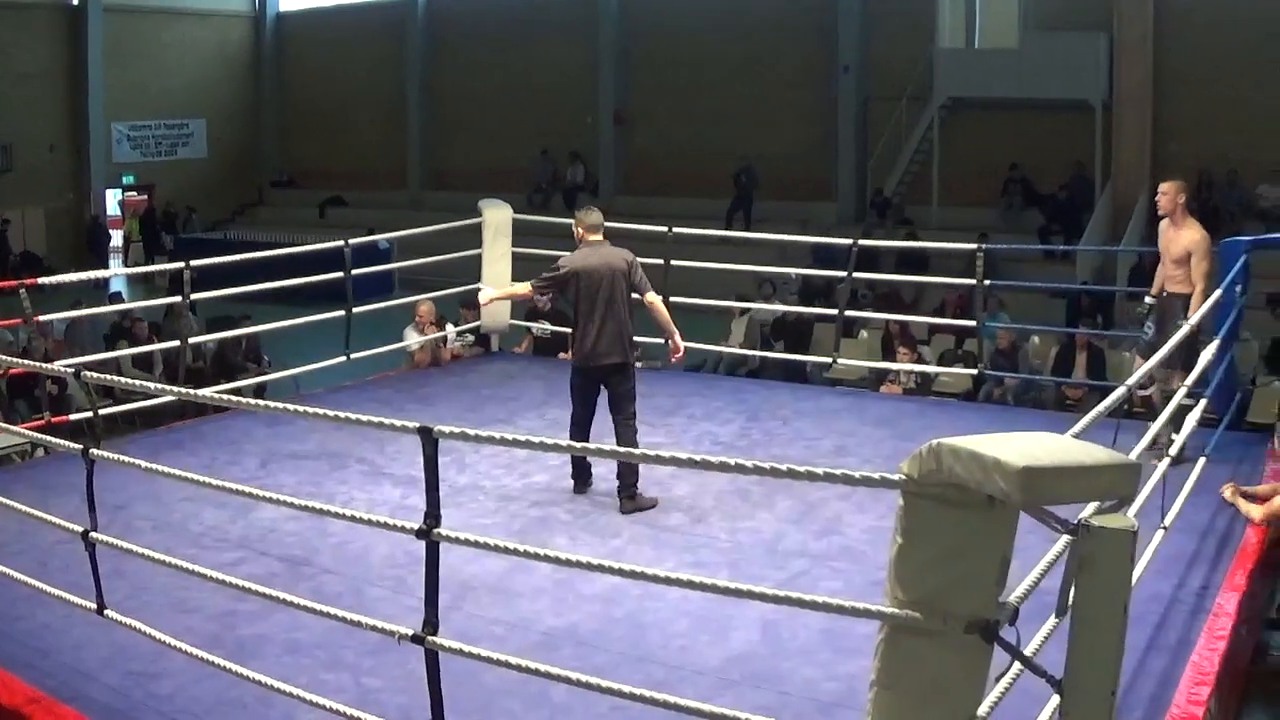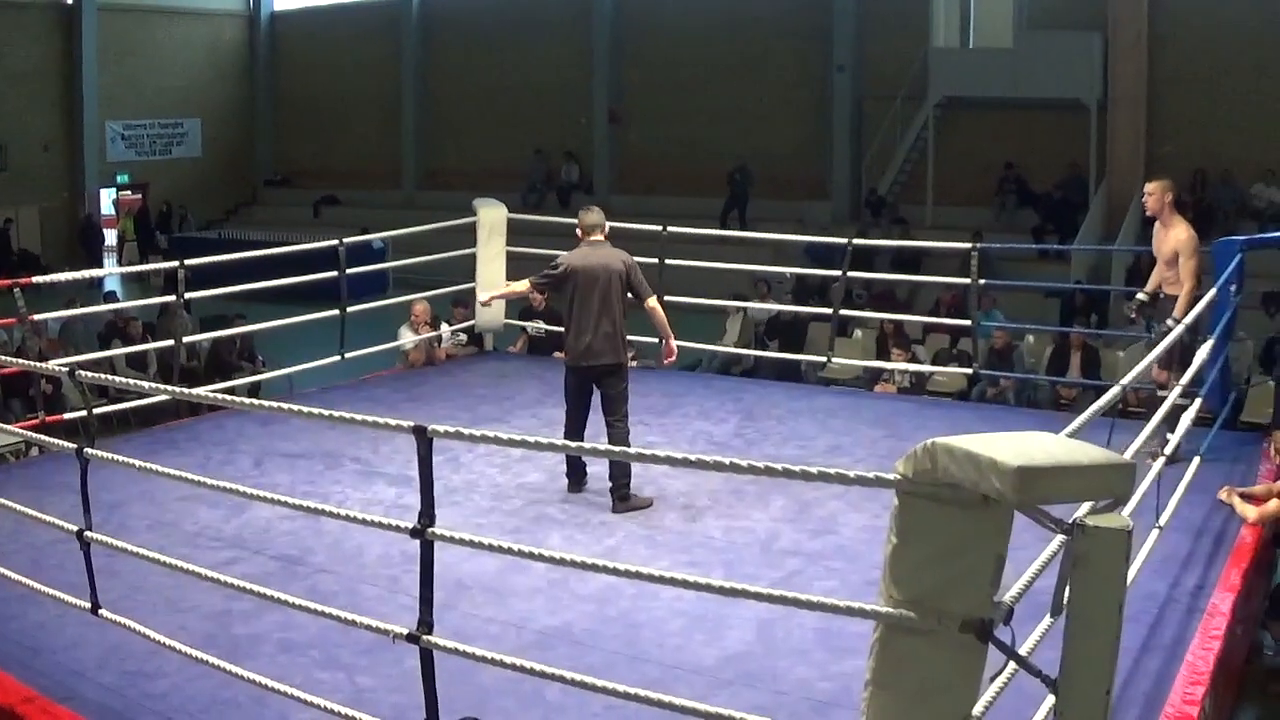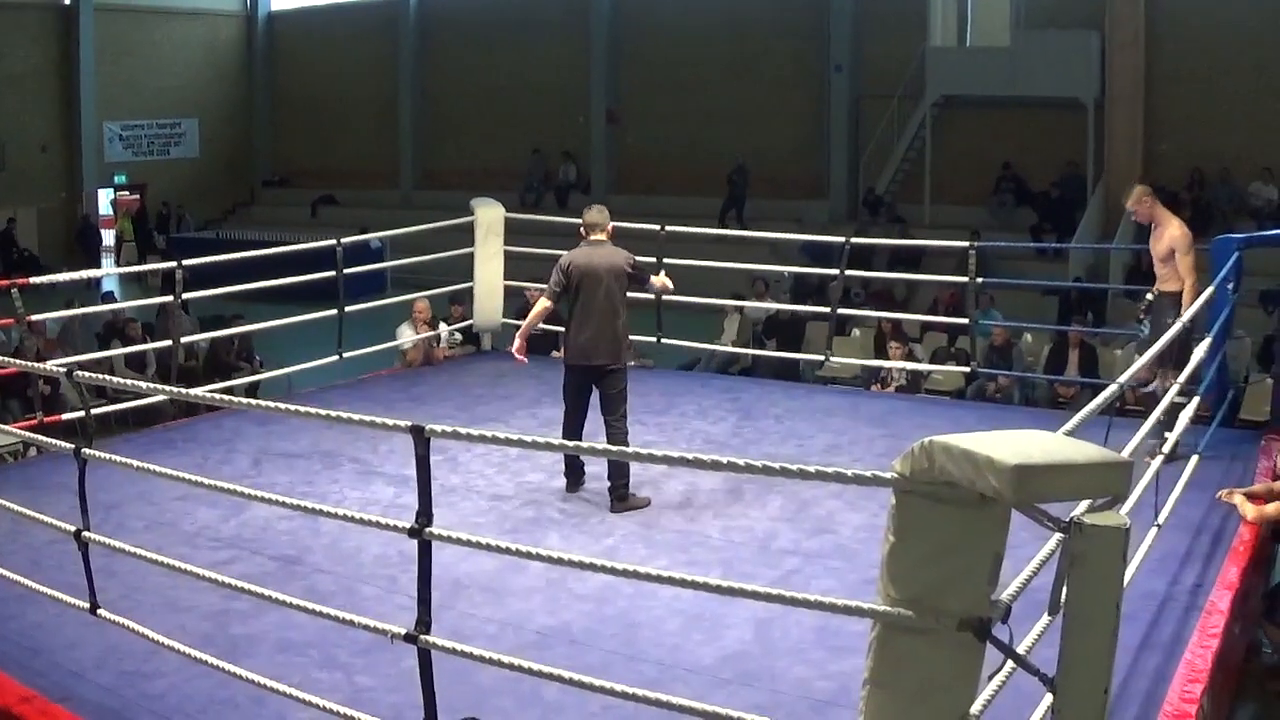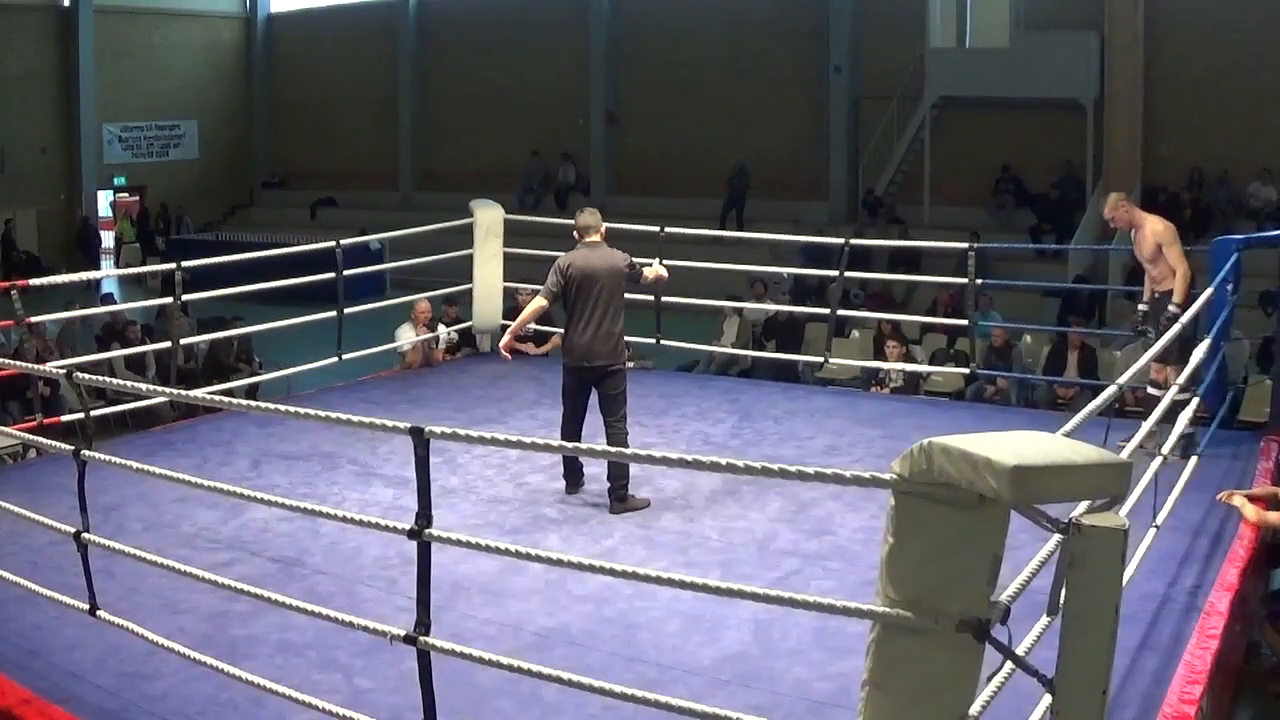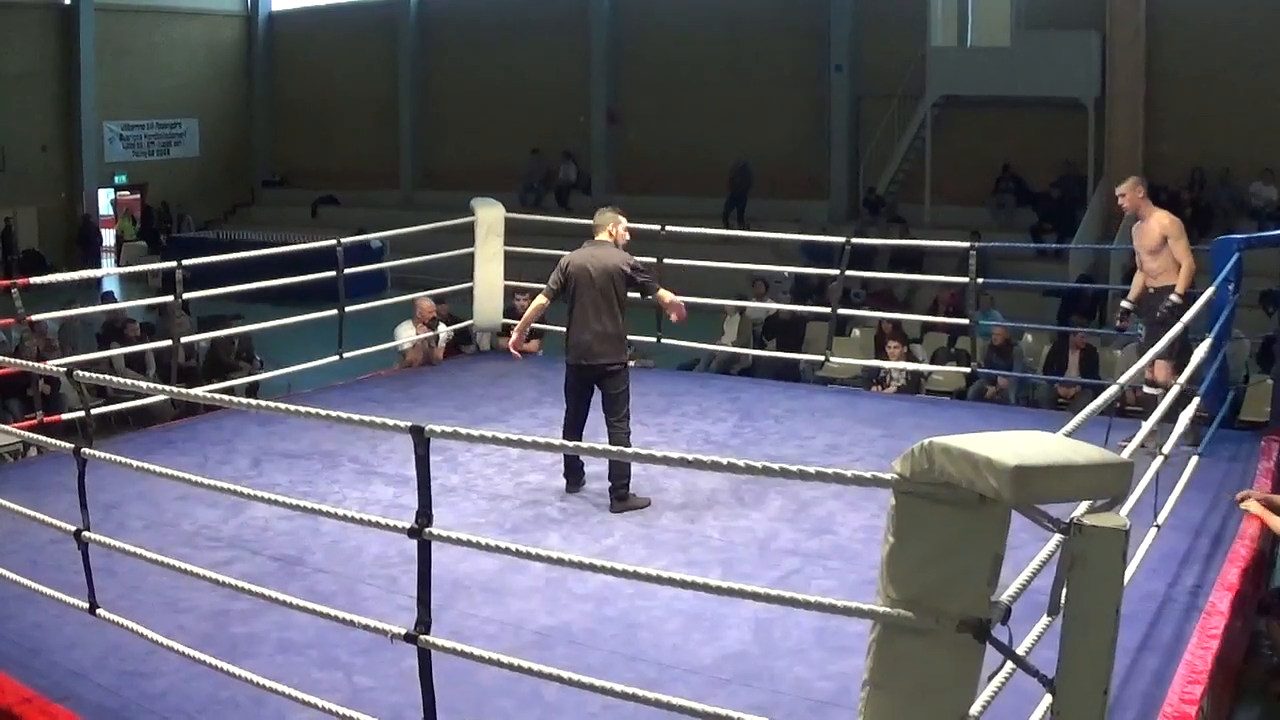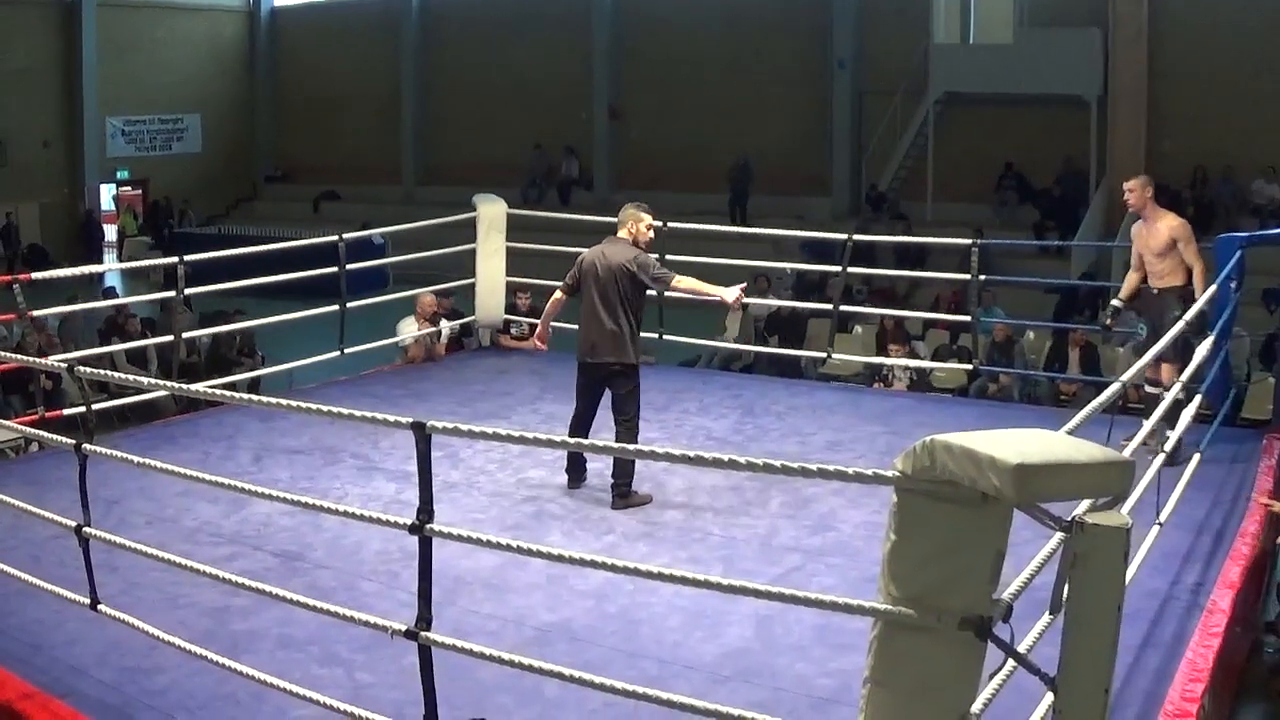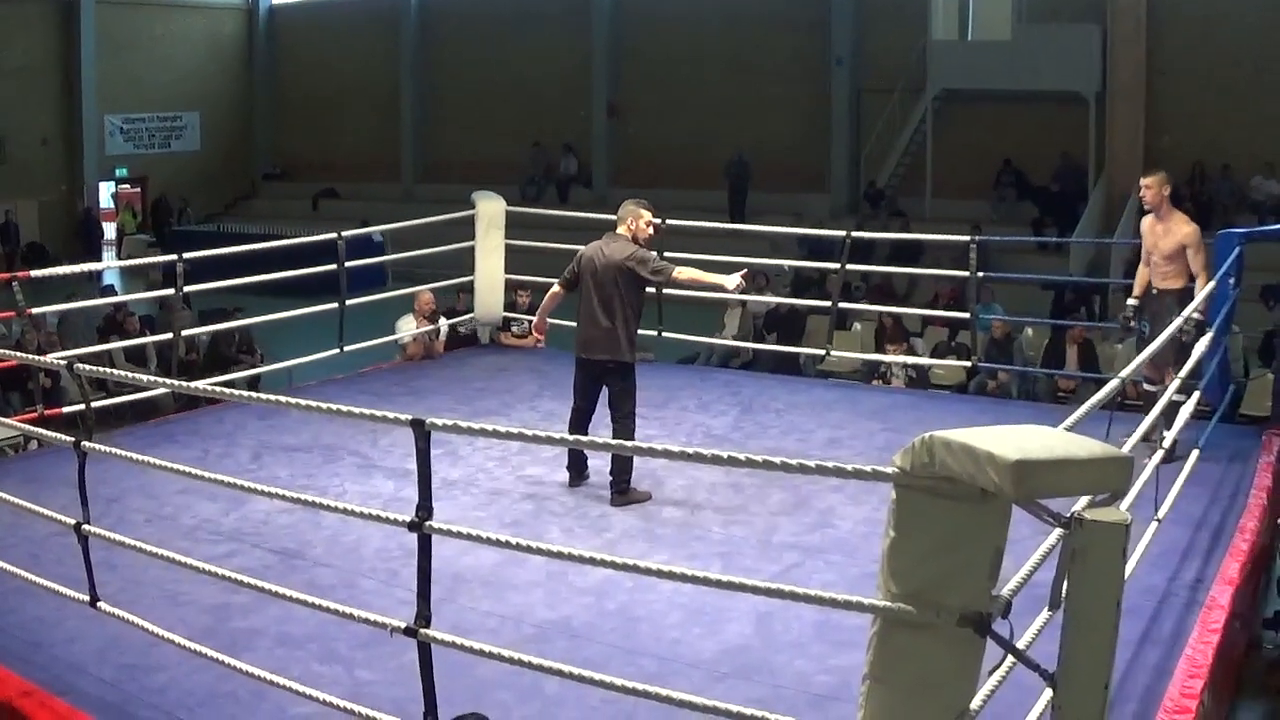
dt=0.4s
person 1, frame 1
left shoulder: (570, 264)
right shoulder: (625, 258)
left elbow: (531, 289)
right elbow: (651, 299)
left wrist: (495, 295)
right wrist: (673, 335)
left hip: (584, 357)
right hip: (619, 355)
left knee: (580, 420)
right knee: (625, 423)
left ankle: (580, 479)
right ankle: (629, 495)
person 1, frame 2
left shoulder: (568, 262)
right shoulder: (623, 260)
left elbow: (528, 285)
right elbow: (651, 304)
left wrist: (492, 294)
right wrist: (668, 338)
left hip: (578, 356)
right hip: (613, 356)
left knee: (574, 420)
right knee: (617, 425)
left ankle: (575, 479)
right ankle: (621, 496)
person 1, frame 3
left shoulder: (569, 260)
right shoulder: (624, 259)
left elbow: (546, 303)
right elbow: (652, 284)
left wrist: (521, 335)
right wrist: (663, 282)
left hip: (576, 355)
right hip: (612, 356)
left knee: (573, 418)
right knee: (616, 425)
left ankle: (573, 478)
right ankle: (620, 496)
person 1, frame 4
left shoulder: (566, 263)
right shoulder: (620, 260)
left elbow: (541, 302)
right elbow: (644, 275)
left wrist: (511, 333)
right wrist: (657, 271)
left hip: (576, 356)
right hip: (611, 357)
left knee: (571, 420)
right knee: (616, 426)
left ankle: (572, 479)
right ankle: (619, 496)
person 1, frame 5
left shoulder: (571, 260)
right shoulder: (624, 261)
left elbow: (543, 300)
right elbow: (664, 297)
left wrist: (519, 331)
right wrist: (678, 309)
left hip: (577, 355)
right hip: (612, 356)
left knee: (573, 419)
right knee: (618, 425)
left ankle: (573, 478)
right ankle: (621, 495)
person 1, frame 6
left shoulder: (589, 256)
right shoulder: (636, 259)
left elbow: (560, 296)
right elbow: (677, 283)
left wrist: (543, 325)
right wrist: (722, 292)
left hip: (588, 352)
right hip: (621, 355)
left knee: (582, 414)
right knee: (626, 424)
left ankle: (574, 474)
right ankle: (622, 493)
person 1, frame 7
left shoulder: (588, 252)
right shoulder: (634, 256)
left elbow: (557, 290)
right elbow: (679, 274)
left wrist: (540, 318)
right wrist: (722, 280)
left hip: (586, 349)
right hip: (617, 352)
left knee: (581, 411)
right knee: (623, 420)
left ankle: (576, 471)
right ankle: (621, 490)
person 2, frame 1
left shoulder: (1197, 237)
right shoulder: (1163, 226)
left elbow: (1200, 286)
left wrist: (1189, 324)
right wrist: (1149, 299)
left hip: (1183, 306)
right hip: (1163, 301)
left knee: (1179, 378)
right knee: (1141, 367)
left ankle: (1176, 443)
right ankle: (1162, 427)
person 2, frame 2
left shoulder: (1185, 236)
right shoulder: (1158, 227)
left elbow: (1189, 286)
left wrist: (1173, 323)
right wrist: (1142, 297)
left hip: (1180, 306)
right hip: (1163, 302)
left knee: (1175, 376)
right knee: (1160, 374)
right ankle: (1166, 431)
person 2, frame 3
left shoulder: (1178, 233)
right shoulder: (1155, 226)
left elbow: (1190, 281)
right wrist: (1149, 298)
left hip: (1174, 304)
right hip: (1159, 301)
left knee: (1171, 375)
right ankle: (1165, 418)
person 2, frame 4
left shoulder: (1160, 229)
right shoulder: (1135, 233)
left elbow: (1183, 271)
left wrist: (1174, 310)
right wrist: (1143, 308)
left hip: (1174, 302)
right hip: (1158, 301)
left knee: (1175, 372)
right knee: (1156, 371)
left ankle: (1185, 435)
right ankle: (1148, 432)
person 2, frame 5
left shoulder: (1167, 222)
right shoulder: (1137, 229)
left elbow: (1188, 264)
left wrist: (1175, 300)
right wrist: (1127, 305)
left hip: (1170, 298)
right hip: (1149, 299)
left knee: (1163, 374)
right knee: (1149, 371)
right ankle: (1149, 431)
person 2, frame 6
left shoulder: (1175, 225)
right shoulder: (1136, 230)
left elbow: (1197, 267)
right wrist: (1116, 304)
left hip: (1175, 299)
right hip: (1150, 297)
left knee: (1169, 374)
right knee: (1151, 370)
left ankle: (1172, 437)
person 2, frame 7
left shoulder: (1187, 231)
right shoulder: (1145, 223)
left elbow: (1202, 276)
left wrist: (1196, 317)
right wrist: (1133, 302)
left hip: (1176, 301)
right hip: (1152, 297)
left knee: (1172, 373)
right knee: (1150, 367)
left ankle: (1169, 439)
right ankle: (1150, 425)
